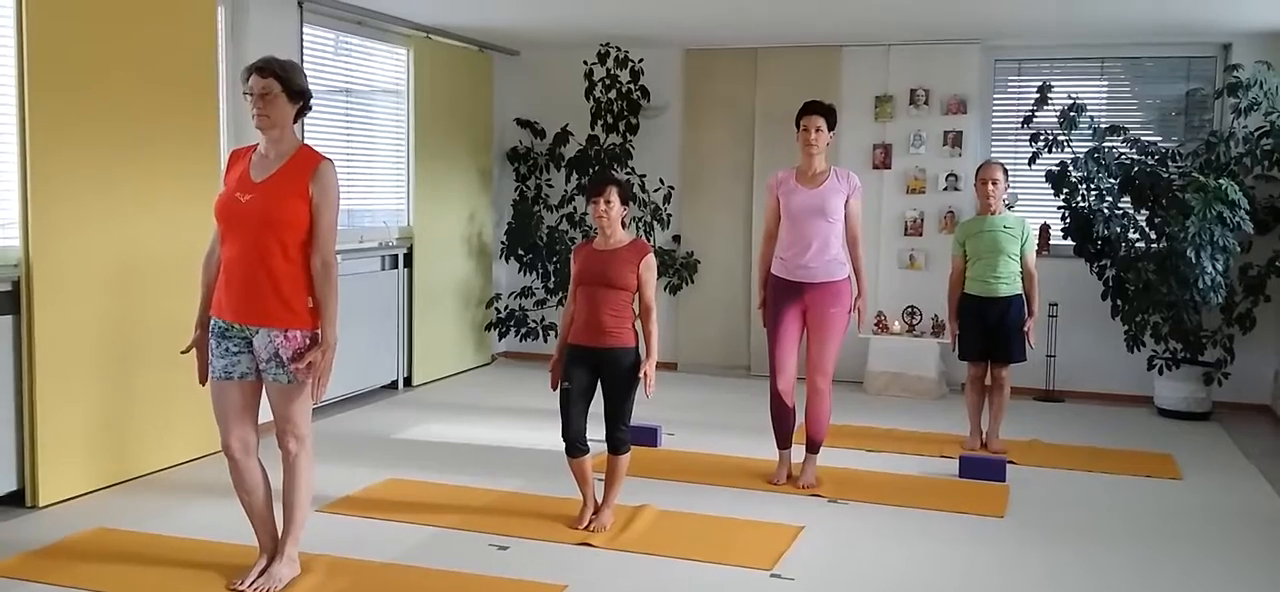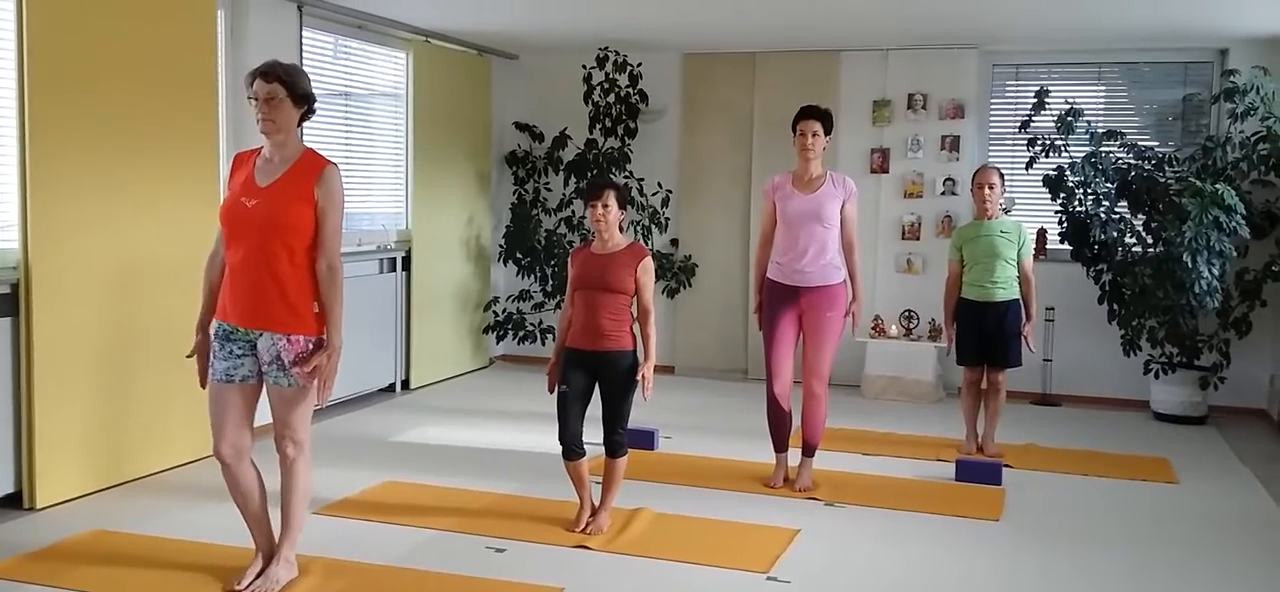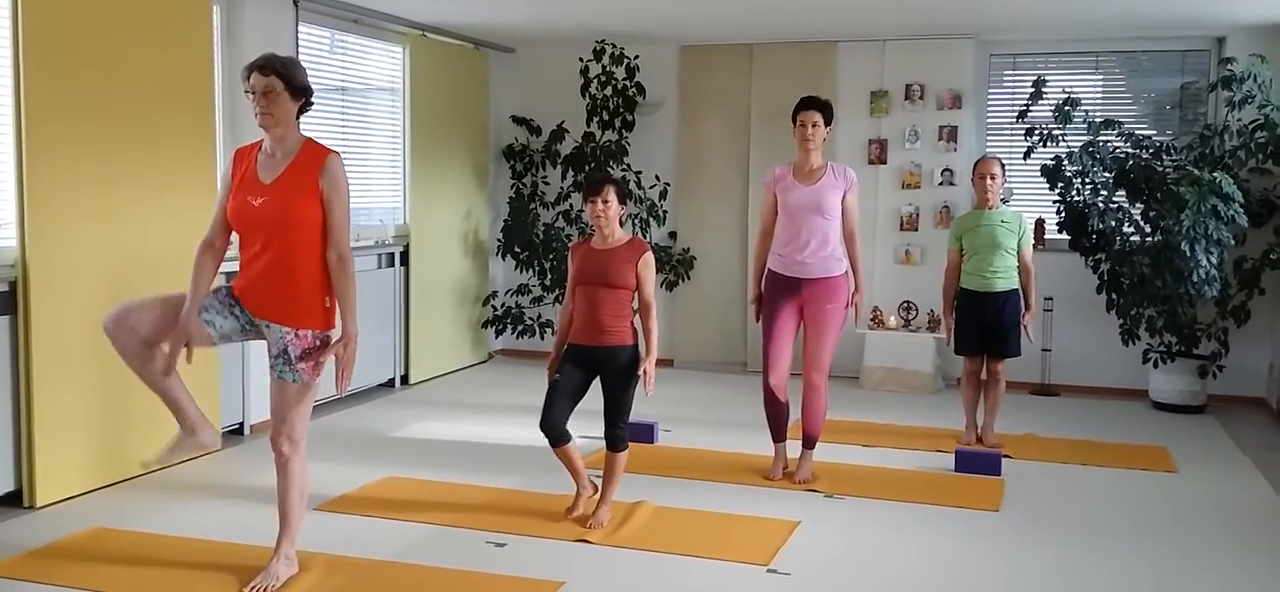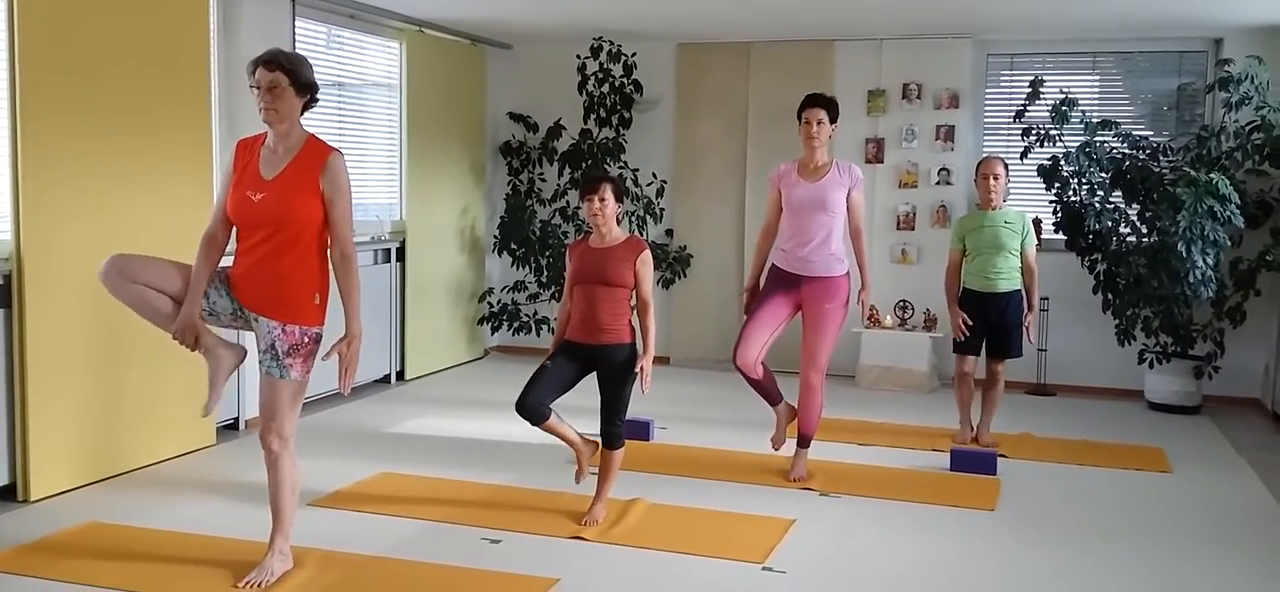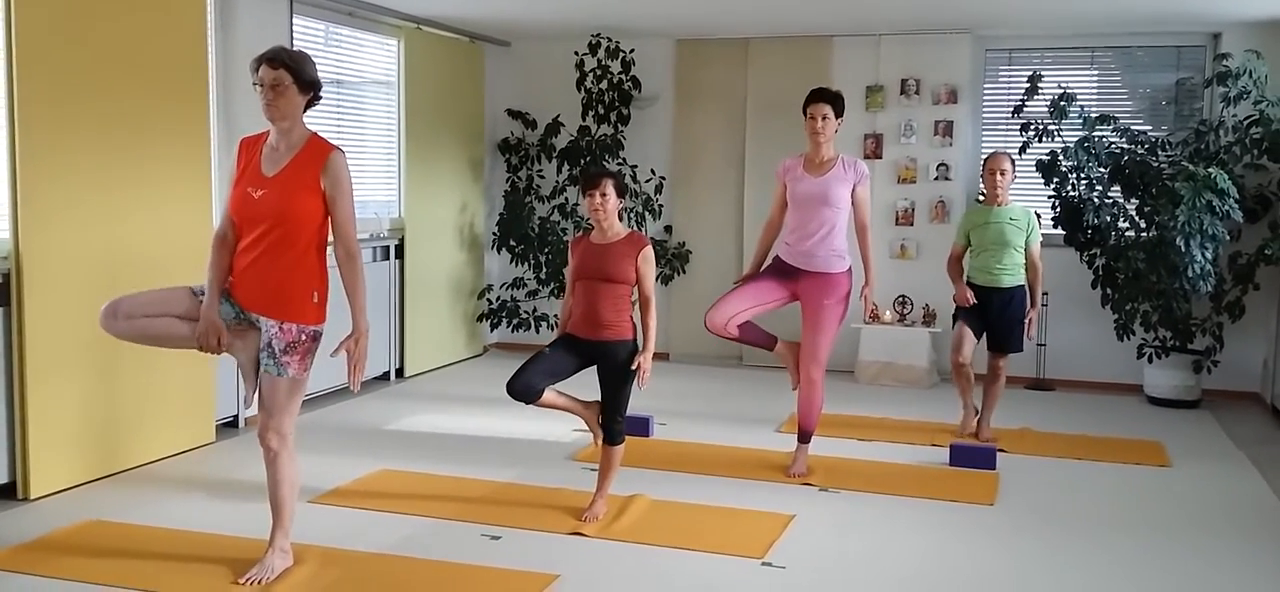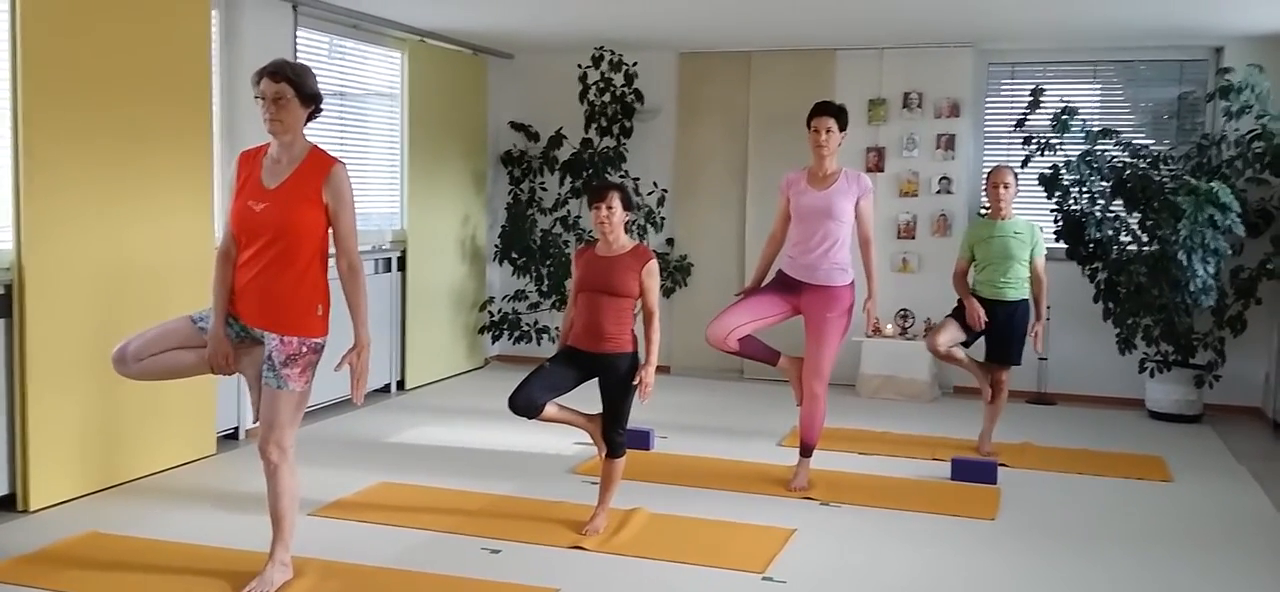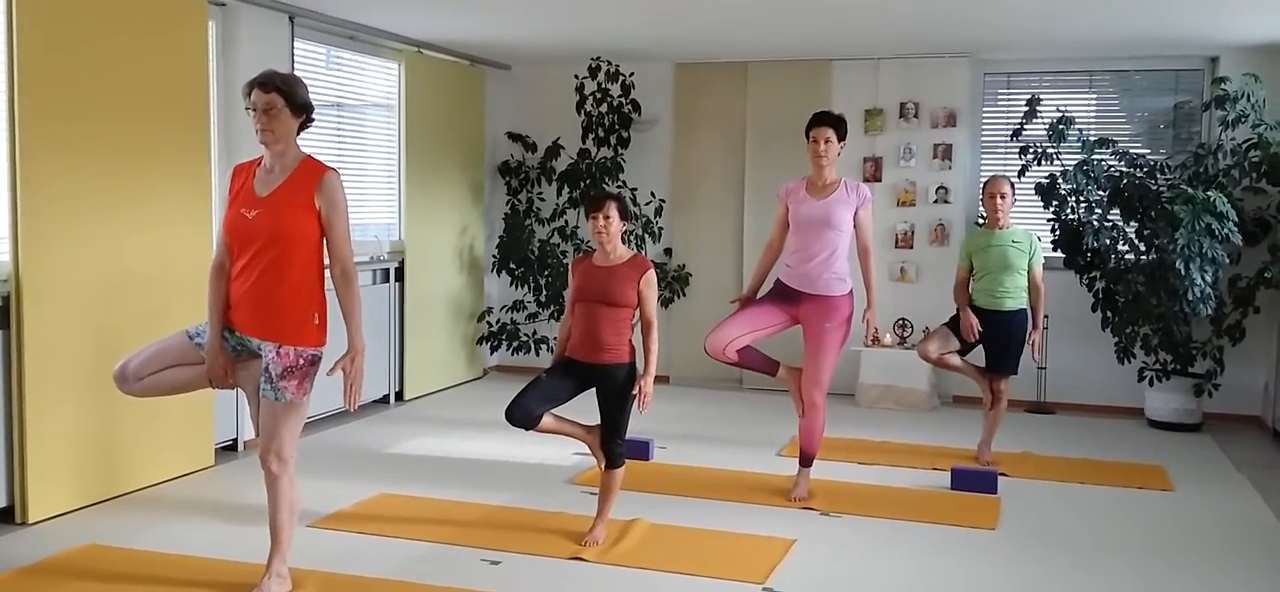
dt=0.7s
person 1, frame 1
left shoulder: (316, 170)
right shoulder: (236, 161)
left elbow: (323, 259)
right elbow: (218, 248)
left wrist: (328, 338)
right wrist: (202, 322)
left hip: (287, 327)
right hip: (229, 325)
left knee: (293, 442)
right knee: (235, 445)
right ankle: (266, 549)
person 1, frame 2
left shoulder: (321, 174)
right shoulder: (239, 166)
left elbow: (329, 263)
right elbow: (220, 253)
left wrist: (334, 342)
right wrist: (202, 327)
left hip: (292, 331)
right hip: (234, 328)
left knee: (291, 445)
right knee: (228, 448)
right ankle: (263, 548)
person 1, frame 3
left shoulder: (324, 165)
right shoulder: (240, 161)
left elbow: (339, 253)
right elbow: (213, 243)
left wrist: (349, 330)
right wrist: (187, 314)
left hip: (301, 319)
right hip: (243, 303)
left knee: (286, 439)
right knee: (121, 324)
right ankle: (196, 427)
person 1, frame 4
left shoulder: (326, 162)
right shoulder: (242, 152)
left elbow: (343, 250)
right elbow: (217, 232)
left wrist: (353, 329)
right wrist: (190, 305)
left hip: (292, 312)
right hip: (238, 294)
left knee: (276, 435)
right knee: (117, 271)
right ankle: (216, 352)
person 1, frame 5
left shoulder: (327, 160)
right shoulder: (246, 150)
left elbow: (347, 248)
right elbow: (225, 234)
left wrist: (361, 328)
right wrist: (209, 308)
left hip: (293, 311)
right hip: (239, 297)
left knee: (274, 433)
right knee: (115, 317)
left ankle: (280, 548)
right ankle: (239, 342)
person 1, frame 6
left shoulder: (328, 173)
right shoulder: (245, 163)
left elbow: (349, 261)
right elbow: (228, 249)
left wrist: (362, 340)
right wrist: (217, 326)
left hip: (295, 326)
right hip: (240, 315)
left knee: (274, 447)
right knee: (127, 359)
right ankle: (243, 360)
person 1, frame 7
left shoulder: (322, 181)
right shoulder: (239, 176)
left elbow: (343, 269)
right elbow: (222, 262)
left wrist: (356, 346)
right wrist: (213, 338)
left hip: (291, 337)
right hip: (236, 327)
left knee: (275, 458)
right knee: (128, 377)
right ankle: (241, 372)
person 2, frame 1
left shoulder: (846, 182)
right shoulder: (780, 182)
left elbow: (854, 239)
right elbow: (769, 237)
left wrist: (862, 290)
right wrist: (761, 288)
left hip: (830, 287)
right hip: (785, 285)
left knee: (820, 379)
right knee: (781, 378)
left ankle: (810, 461)
right ankle: (783, 458)
person 2, frame 2
left shoulder: (842, 187)
right shoulder: (776, 186)
left elbow: (849, 243)
right elbow: (765, 241)
left wrist: (857, 294)
right wrist: (757, 292)
left hip: (826, 291)
right hip: (781, 290)
left knee: (816, 383)
right knee: (777, 382)
left ankle: (806, 465)
right ankle: (780, 462)
person 2, frame 3
left shoulder: (844, 177)
right shoulder: (777, 177)
left elbow: (851, 233)
right elbow: (766, 233)
left wrist: (859, 284)
right wrist: (756, 285)
left hip: (828, 283)
right hip: (782, 282)
left knee: (816, 375)
right knee: (774, 375)
left ankle: (806, 457)
right ankle: (779, 452)
person 2, frame 4
left shoulder: (849, 175)
right shoulder: (782, 174)
left elbow: (857, 231)
right elbow: (769, 229)
left wrist: (866, 284)
right wrist: (753, 279)
left hip: (829, 282)
right hip: (784, 277)
left knee: (813, 374)
right knee: (744, 357)
left ankle: (801, 455)
right ankle: (782, 409)
person 2, frame 5
left shoulder: (854, 170)
right shoulder: (788, 168)
left elbow: (863, 227)
right elbow: (774, 222)
left wrist: (870, 280)
right wrist: (753, 268)
left hip: (830, 277)
right hip: (784, 268)
left knee: (813, 370)
right knee: (717, 319)
left ankle: (802, 451)
right ankle: (785, 349)
person 2, frame 6
left shoulder: (858, 183)
right shoulder: (792, 182)
left elbow: (866, 240)
right elbow: (777, 236)
left wrist: (872, 294)
right wrist: (755, 282)
left hip: (833, 290)
right hip: (788, 282)
left knee: (815, 384)
right knee: (719, 332)
left ankle: (803, 464)
right ankle: (788, 364)
person 2, frame 7
left shoulder: (857, 193)
right shoulder: (791, 191)
left elbow: (865, 249)
right elbow: (774, 244)
left wrist: (872, 303)
right wrist: (751, 290)
left hip: (831, 300)
right hip: (786, 292)
left knee: (814, 394)
right knee: (717, 343)
left ankle: (803, 474)
right ankle: (787, 374)
person 3, frame 1
left shoulder: (641, 253)
right shoulder: (580, 252)
left elbow: (648, 310)
right elbow: (571, 305)
left wrist: (651, 358)
right wrist: (559, 352)
left hip: (620, 353)
right hip: (579, 352)
left knee: (617, 432)
right knee: (571, 432)
left ankle: (608, 506)
right ankle: (588, 501)
person 3, frame 2
left shoulder: (639, 257)
right shoulder: (578, 256)
left elbow: (646, 312)
right elbow: (568, 309)
left wrist: (649, 360)
right wrist: (556, 356)
left hip: (619, 357)
right hip: (578, 356)
left knee: (614, 435)
right knee: (568, 436)
left ankle: (605, 509)
right ankle: (585, 504)
person 3, frame 3
left shoulder: (640, 251)
right shoulder: (577, 251)
left elbow: (648, 307)
right elbow: (569, 304)
left wrist: (651, 355)
right wrist: (556, 350)
left hip: (620, 352)
right hip: (579, 350)
left knee: (615, 429)
right knee: (551, 422)
left ankle: (605, 503)
right ankle: (584, 486)
person 3, frame 4
left shoulder: (637, 250)
right shoulder: (575, 250)
left elbow: (646, 305)
right elbow: (566, 302)
left wrist: (648, 354)
right wrist: (554, 349)
left hip: (617, 349)
right hip: (576, 346)
left knee: (612, 426)
right knee: (528, 404)
left ankle: (600, 502)
right ankle: (581, 445)
person 3, frame 5
left shoulder: (639, 246)
right shoulder: (577, 245)
left elbow: (648, 301)
right elbow: (570, 297)
left wrist: (648, 350)
right wrist: (558, 341)
left hip: (619, 344)
right hip: (577, 339)
left knee: (614, 422)
right knee: (520, 385)
left ankle: (601, 497)
right ankle: (586, 409)
person 3, frame 6
left shoulder: (643, 259)
right shoulder: (582, 256)
left elbow: (652, 315)
right elbow: (572, 308)
left wrist: (650, 364)
right wrist: (558, 352)
left hip: (619, 357)
right hip: (578, 352)
left knee: (614, 435)
right knee: (522, 401)
left ankle: (602, 511)
right ankle: (589, 423)
person 3, frame 7
left shoulder: (641, 269)
right shoulder: (579, 266)
left elbow: (650, 325)
right elbow: (568, 318)
left wrist: (649, 374)
right wrist: (554, 363)
left hip: (617, 368)
right hip: (575, 363)
left knee: (613, 445)
right knee: (519, 413)
left ankle: (601, 522)
right ankle: (588, 434)
person 4, frame 1
left shoulder: (1020, 226)
right shoulder: (965, 229)
left elbow: (1030, 273)
right elbow: (957, 275)
left wrist: (1032, 314)
right wrist: (952, 316)
left hip: (1009, 303)
right hip: (974, 303)
left knee: (1001, 373)
right knee: (975, 372)
left ankle: (994, 434)
right ankle: (975, 432)
person 4, frame 2
left shoulder: (1017, 231)
right shoulder: (961, 234)
left elbow: (1027, 277)
right elbow: (953, 280)
left wrist: (1030, 318)
right wrist: (948, 321)
left hip: (1005, 308)
right hip: (970, 308)
left knee: (997, 378)
right knee: (971, 376)
left ankle: (989, 437)
right ankle: (970, 436)
person 4, frame 3
left shoulder: (1018, 221)
right shoulder: (961, 223)
left elbow: (1026, 267)
right elbow: (952, 269)
left wrist: (1029, 308)
right wrist: (947, 310)
left hip: (1006, 298)
right hip: (970, 298)
left knee: (996, 368)
right knee: (971, 367)
left ankle: (989, 428)
right ankle: (970, 426)
person 4, frame 4
left shoulder: (1021, 221)
right shoulder: (964, 223)
left elbow: (1029, 268)
right elbow: (953, 269)
left wrist: (1031, 309)
right wrist: (953, 308)
left hip: (1008, 300)
right hip: (972, 298)
left knee: (996, 369)
right knee: (964, 368)
left ankle: (984, 427)
right ankle: (965, 424)
person 4, frame 5
left shoulder: (1026, 217)
right shoulder: (971, 216)
left elbow: (1034, 264)
right elbow: (955, 258)
left wrist: (1035, 305)
right wrist: (959, 284)
left hip: (1011, 295)
right hip: (976, 292)
left knee: (998, 363)
right knee: (960, 358)
left ankle: (985, 422)
right ankle: (969, 410)
person 4, frame 6
left shoulder: (1031, 231)
right shoulder: (974, 230)
left elbow: (1039, 278)
right elbow: (959, 274)
left wrist: (1040, 318)
right wrist: (969, 301)
left hip: (1014, 307)
right hip: (979, 303)
left knee: (1001, 377)
right knee: (935, 342)
left ankle: (986, 436)
right ankle: (978, 371)
person 4, frame 7
left shoulder: (1028, 240)
right shoulder: (972, 240)
left elbow: (1036, 287)
right elbow: (960, 284)
left wrist: (1037, 327)
right wrist: (965, 312)
left hip: (1012, 317)
right hip: (976, 313)
left knee: (999, 386)
right knee: (927, 350)
left ankle: (985, 446)
right ankle: (978, 374)
